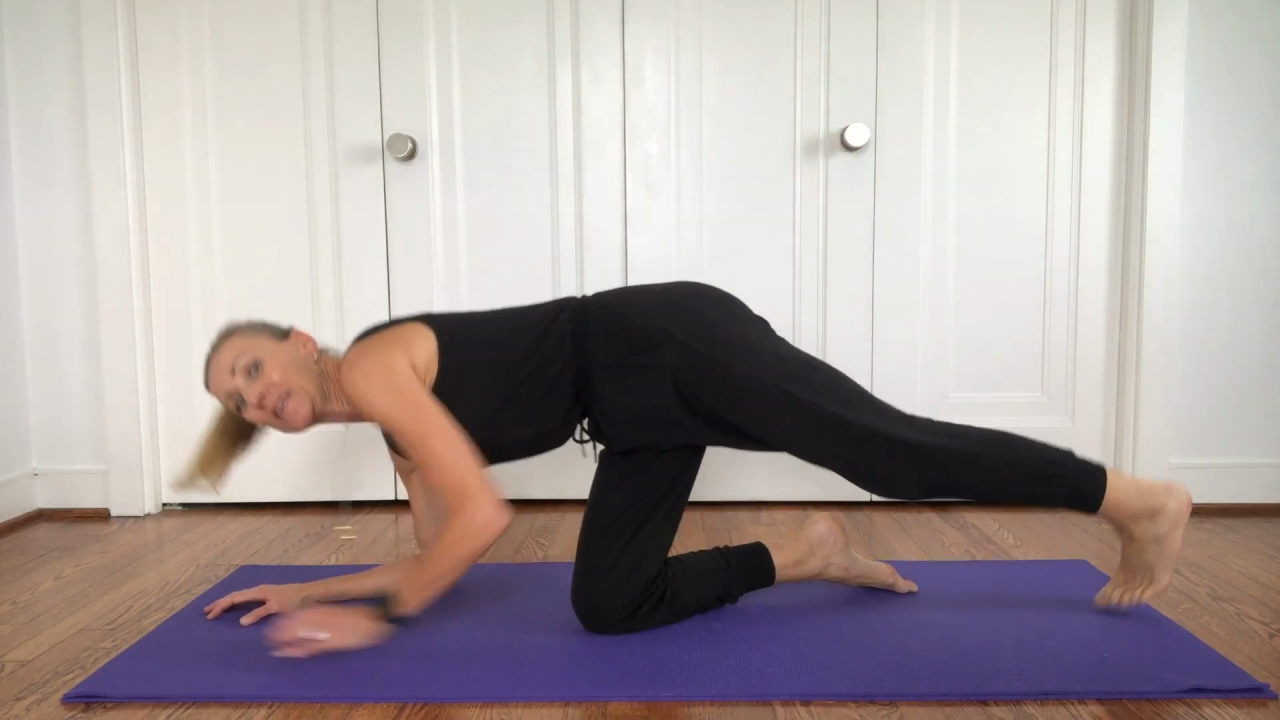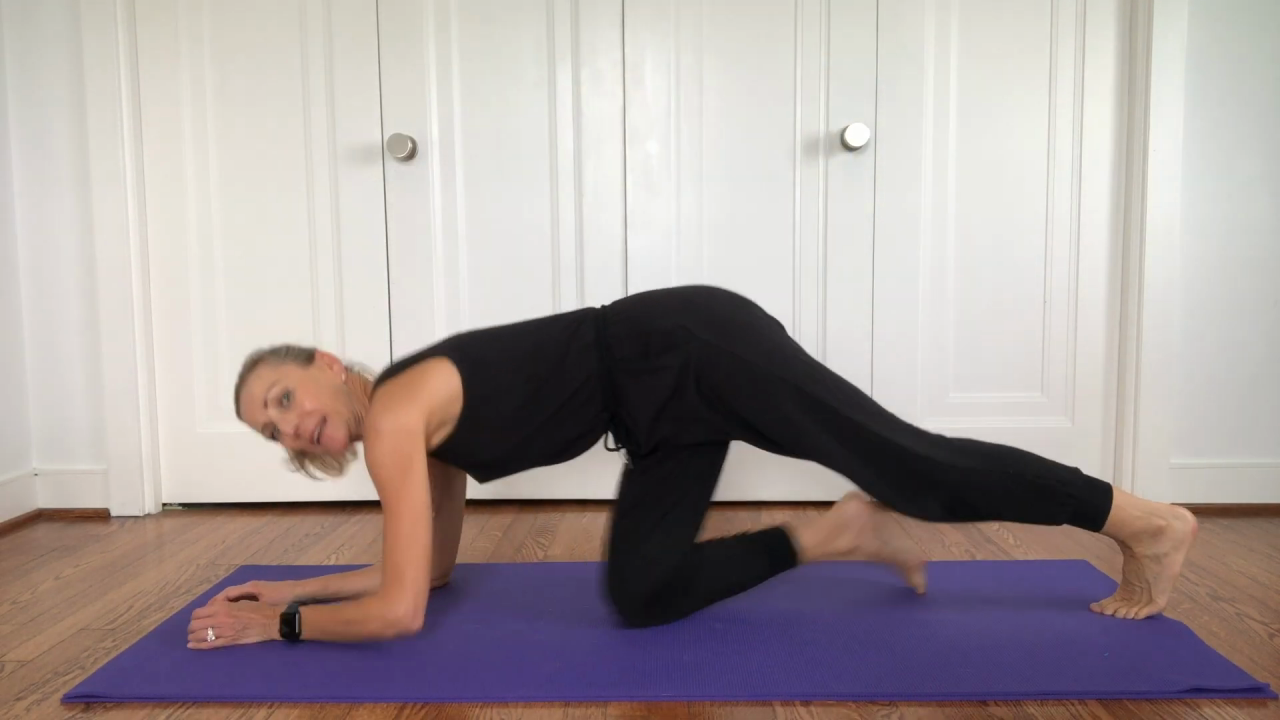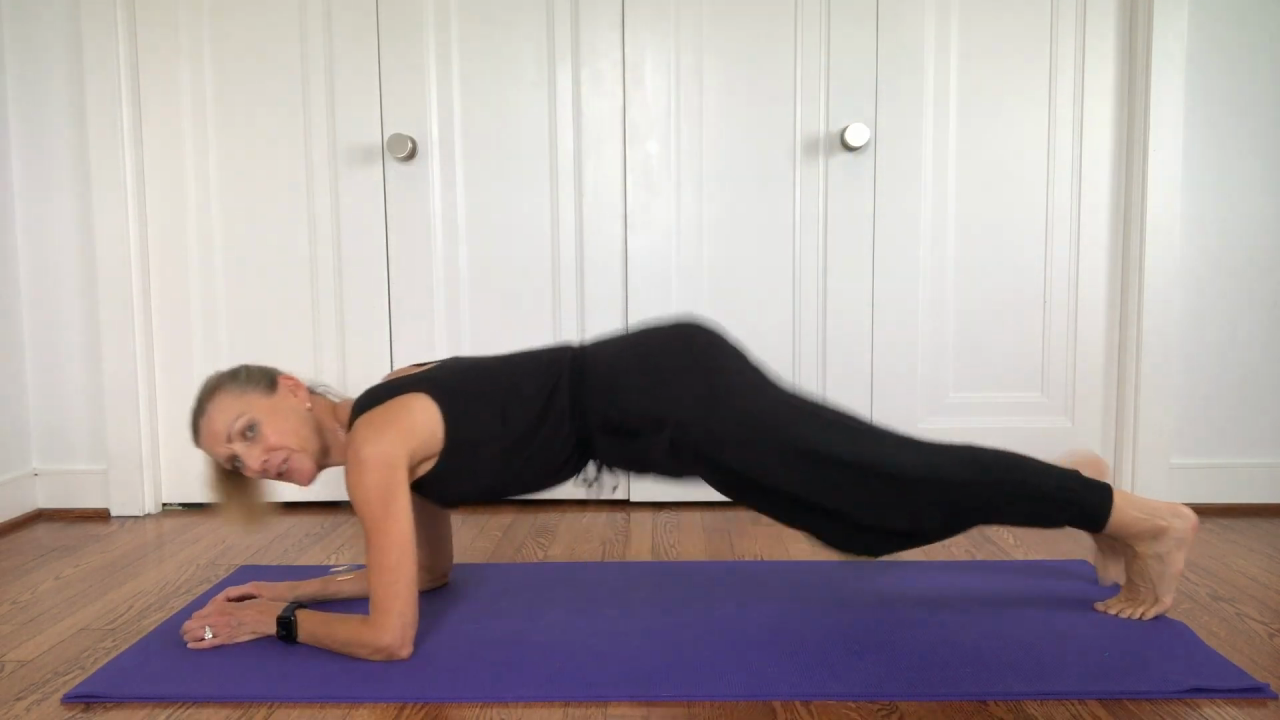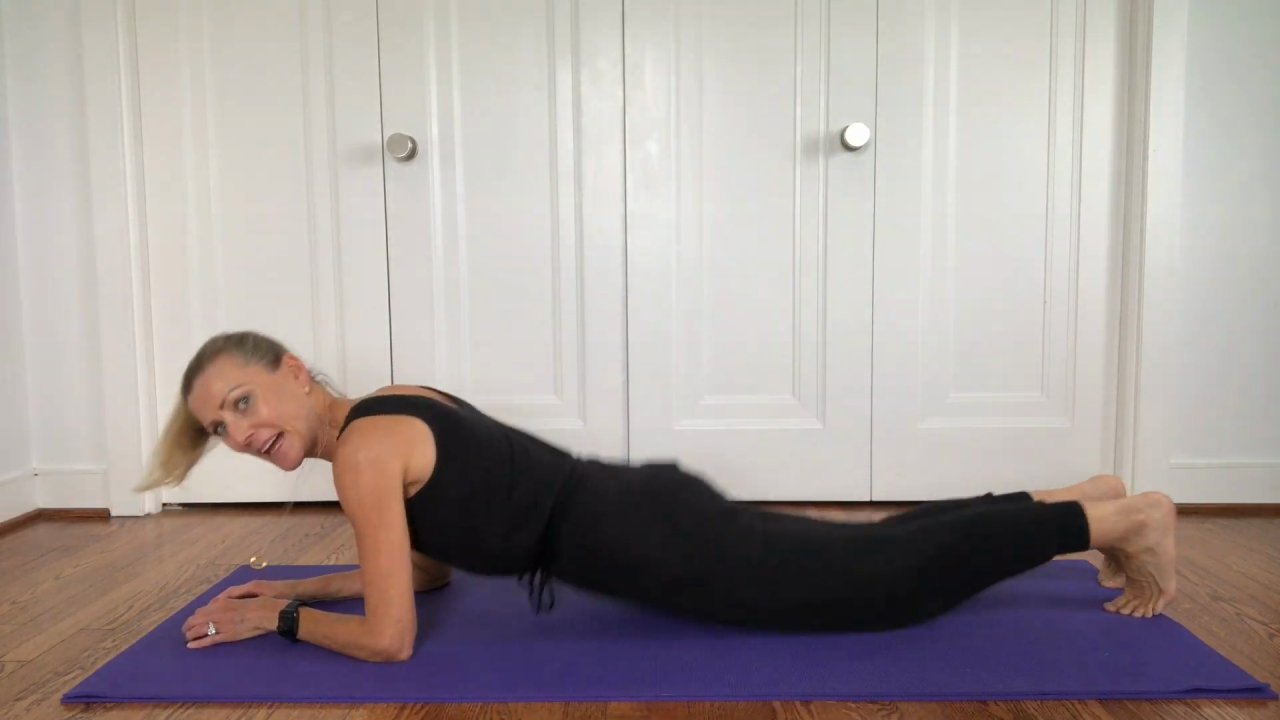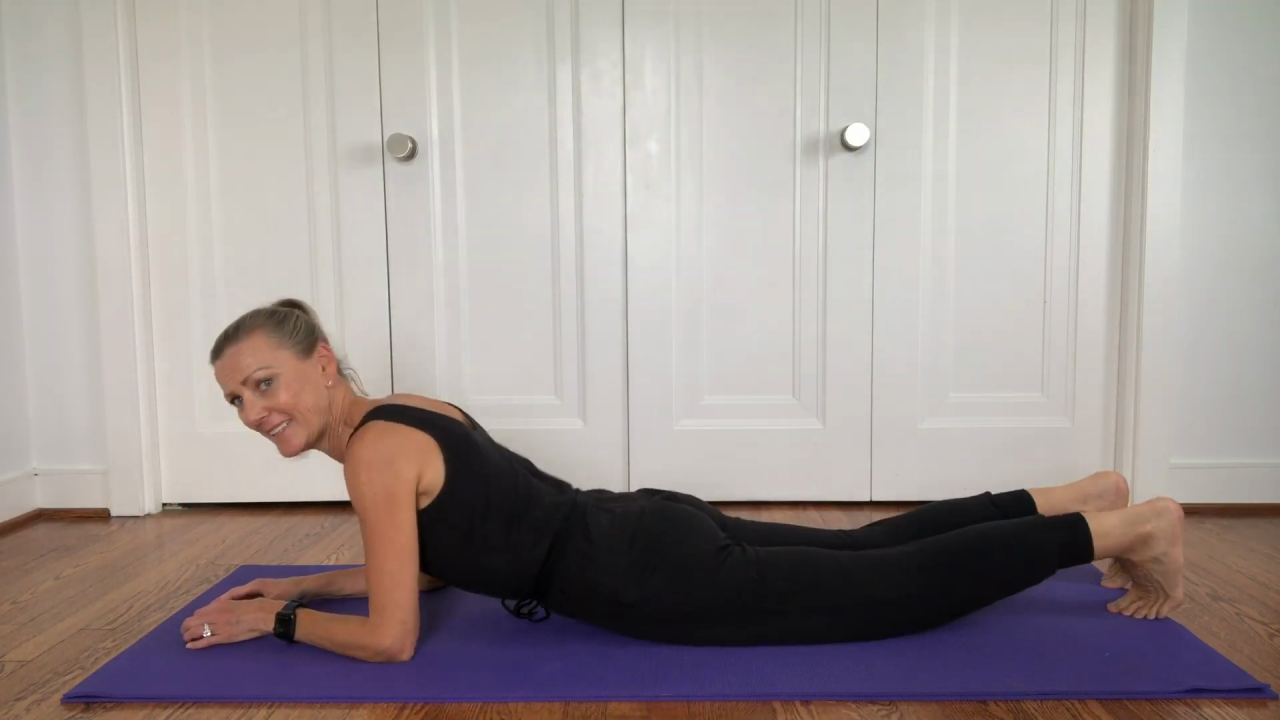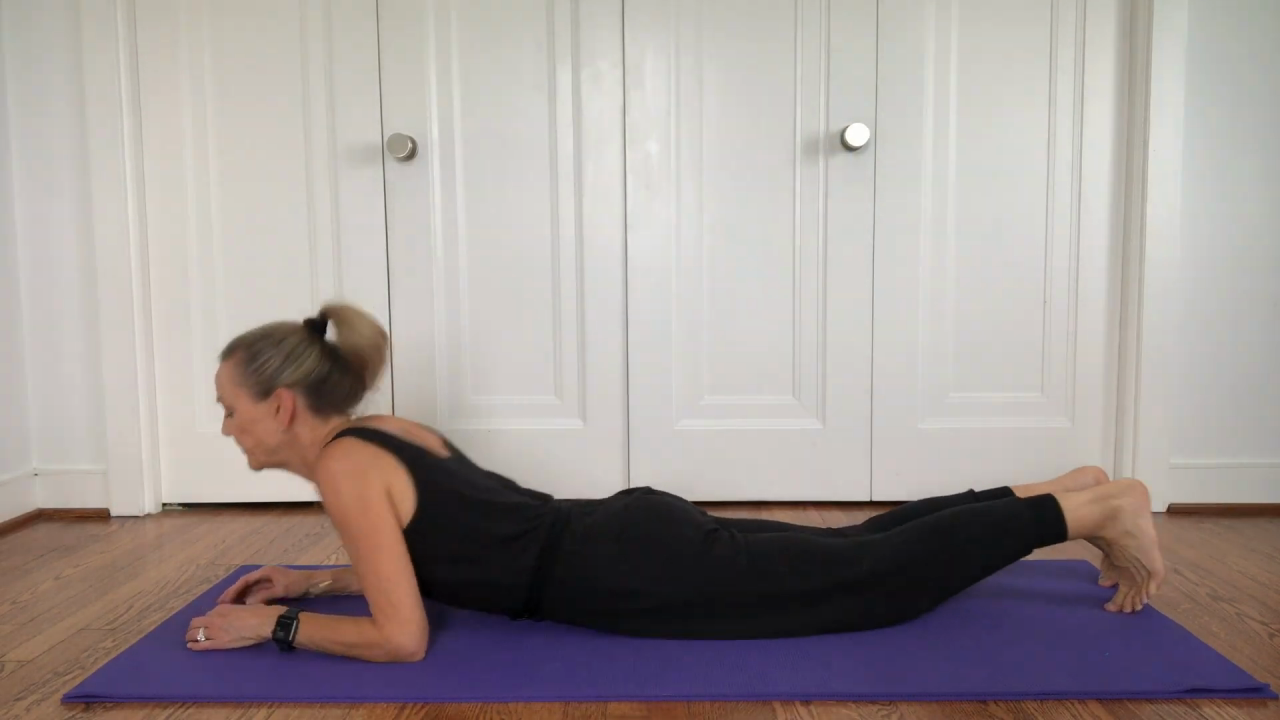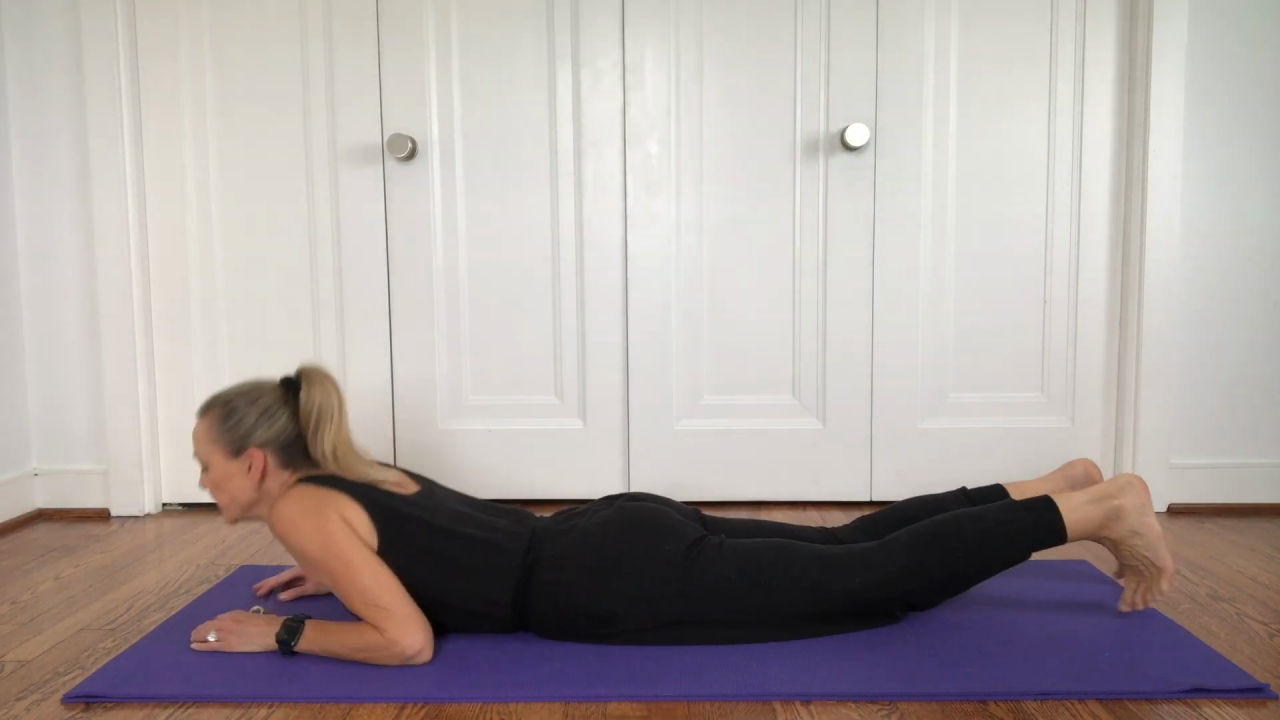
dt=0.3s
person 1, frame 1
left shoulder: (369, 364)
right shoulder: (401, 421)
left elbow: (482, 515)
right elbow: (439, 559)
left wrist: (378, 617)
right wrist: (307, 594)
left hip: (670, 344)
right hip: (647, 405)
left knee: (905, 455)
right knee: (609, 607)
left ankle: (1139, 501)
right ankle: (801, 556)
person 1, frame 2
left shoulder: (396, 415)
right shoulder: (415, 422)
left elbow: (400, 610)
right elbow: (428, 566)
left wrist: (279, 625)
right wrist: (298, 587)
left hip: (690, 346)
right hip: (673, 387)
left knee: (902, 464)
right knee: (641, 597)
left ankle: (1143, 521)
right ankle: (831, 533)
person 1, frame 3
left shoulder: (371, 440)
right shoulder: (394, 424)
left elbow: (392, 632)
right elbow: (427, 569)
left wrist: (276, 623)
right wrist: (296, 587)
left hip: (673, 397)
right hip: (664, 392)
left knee: (903, 481)
right knee: (872, 521)
left ankle: (1143, 520)
right ankle: (1069, 485)
person 1, frame 4
left shoulder: (363, 447)
right shoulder: (389, 406)
left elbow: (394, 637)
right elbow: (427, 562)
left wrist: (278, 619)
right wrist: (295, 584)
left hip: (640, 540)
right hip: (643, 510)
left knee: (893, 581)
right knee: (864, 547)
left ankle: (1116, 519)
right ankle: (1071, 501)
person 1, frame 5
left shoulder: (374, 449)
right shoulder: (402, 414)
left elbow: (391, 639)
right elbow: (432, 563)
left wrist: (274, 620)
right wrist: (302, 583)
left hip: (643, 581)
right hip: (649, 532)
left knee: (897, 589)
right knee: (867, 553)
left ankle: (1126, 528)
right ankle: (1074, 499)
person 1, frame 6
left shoulder: (340, 464)
right shoulder: (379, 435)
left elbow: (403, 638)
right elbow: (427, 554)
left wrist: (275, 625)
right wrist: (312, 577)
left hip: (629, 579)
right hip: (634, 536)
left knee: (883, 577)
right knee: (857, 551)
left ankle: (1092, 510)
right ankle: (1056, 492)
person 1, frame 7
left shoulder: (299, 507)
right shoulder: (358, 478)
left elbow: (409, 640)
left wrist: (281, 636)
right wrist: (338, 577)
left hip: (613, 587)
right hip: (622, 537)
left knee: (876, 578)
right knee: (851, 547)
left ankle: (1093, 509)
right ankle: (1050, 489)
